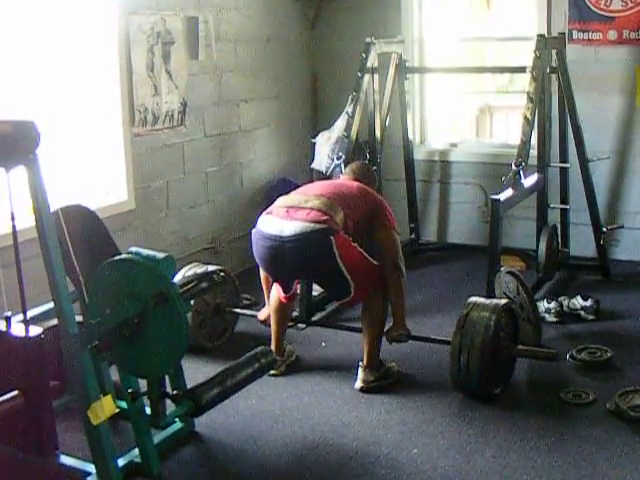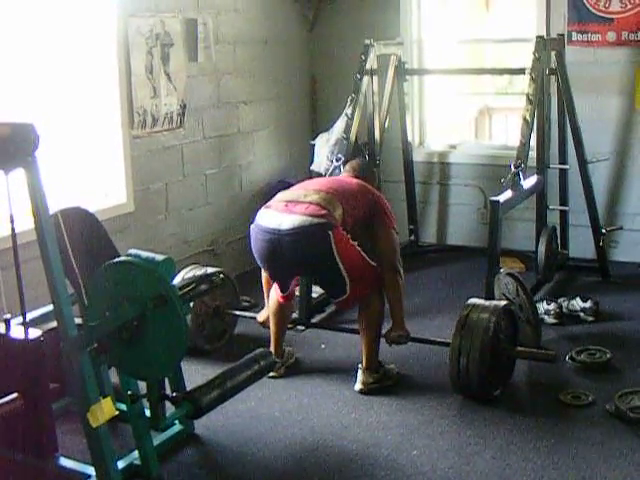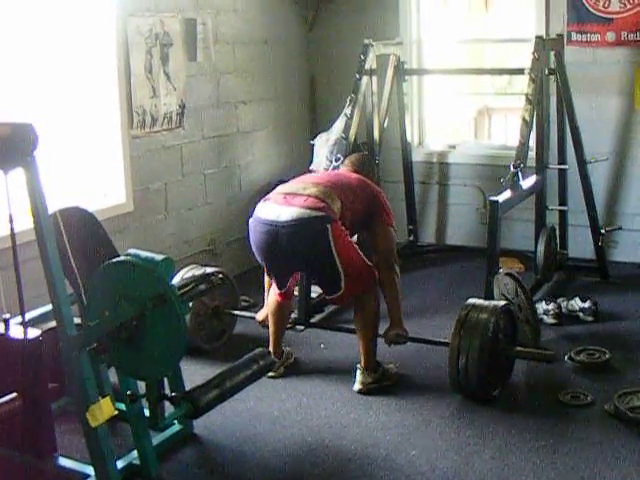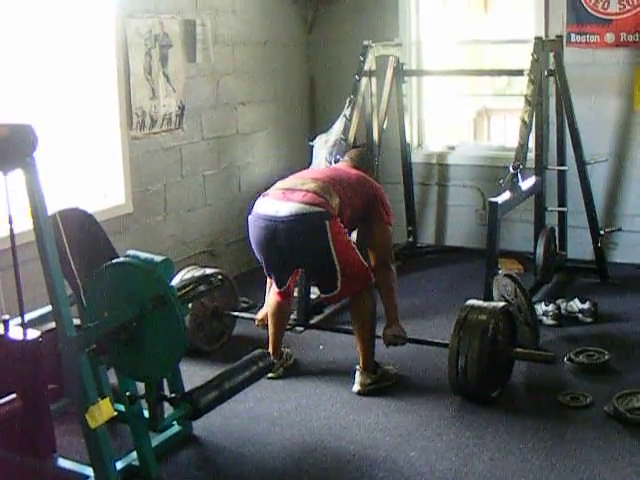
dt=0.1s
person 1, frame 1
left shoulder: (309, 189)
right shoulder: (373, 200)
right elbow: (394, 266)
left wrist: (269, 305)
right wrist: (399, 323)
left hip: (262, 236)
right hip: (312, 238)
left knee: (284, 280)
right knee: (377, 285)
left ankle: (276, 355)
right ankle: (371, 370)
person 1, frame 2
left shoulder: (310, 184)
right shoulder: (373, 198)
right elbow: (390, 265)
left wrist: (268, 307)
right wrist: (398, 324)
left hip: (262, 229)
right hip: (311, 231)
left knee: (283, 283)
right knee: (369, 286)
left ankle: (276, 357)
right ankle: (370, 372)
person 1, frame 3
left shoulder: (310, 178)
right shoulder: (372, 193)
left elbow: (276, 249)
right elbow: (387, 263)
left wrist: (267, 306)
right wrist: (396, 323)
left hip: (260, 222)
right hip: (309, 225)
left knee: (282, 282)
right knee: (365, 286)
left ankle: (274, 357)
right ankle: (368, 372)
person 1, frame 4
left shoulder: (310, 174)
right shoulder: (371, 189)
right elbow: (383, 261)
left wrist: (268, 303)
right wrist: (393, 321)
left hip: (260, 218)
right hip: (309, 220)
left knee: (281, 284)
right knee: (360, 288)
left ankle: (274, 358)
right ankle: (368, 373)
